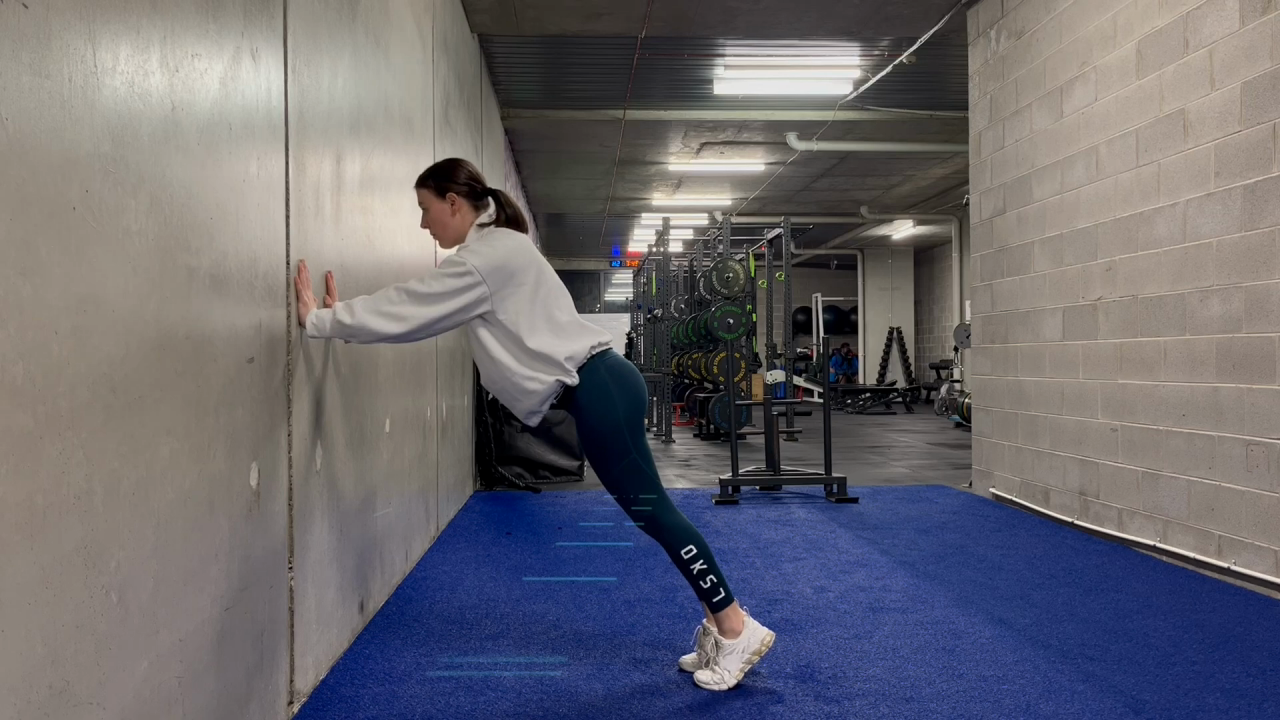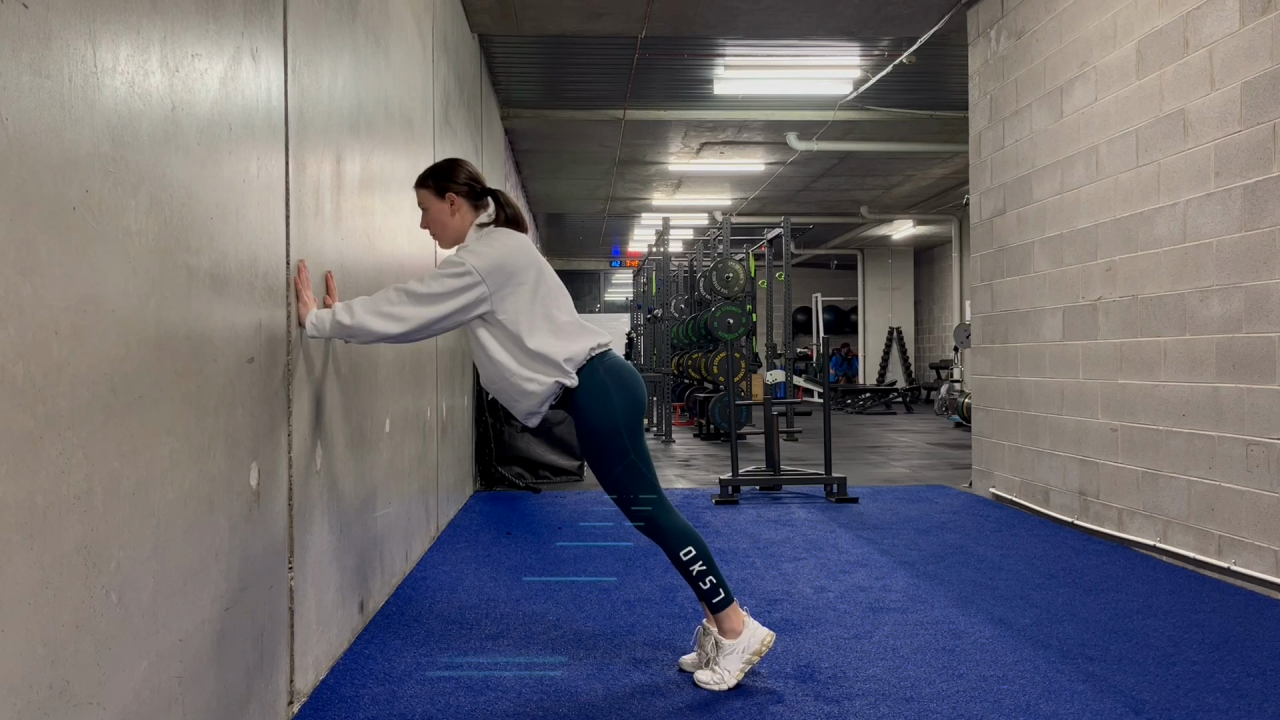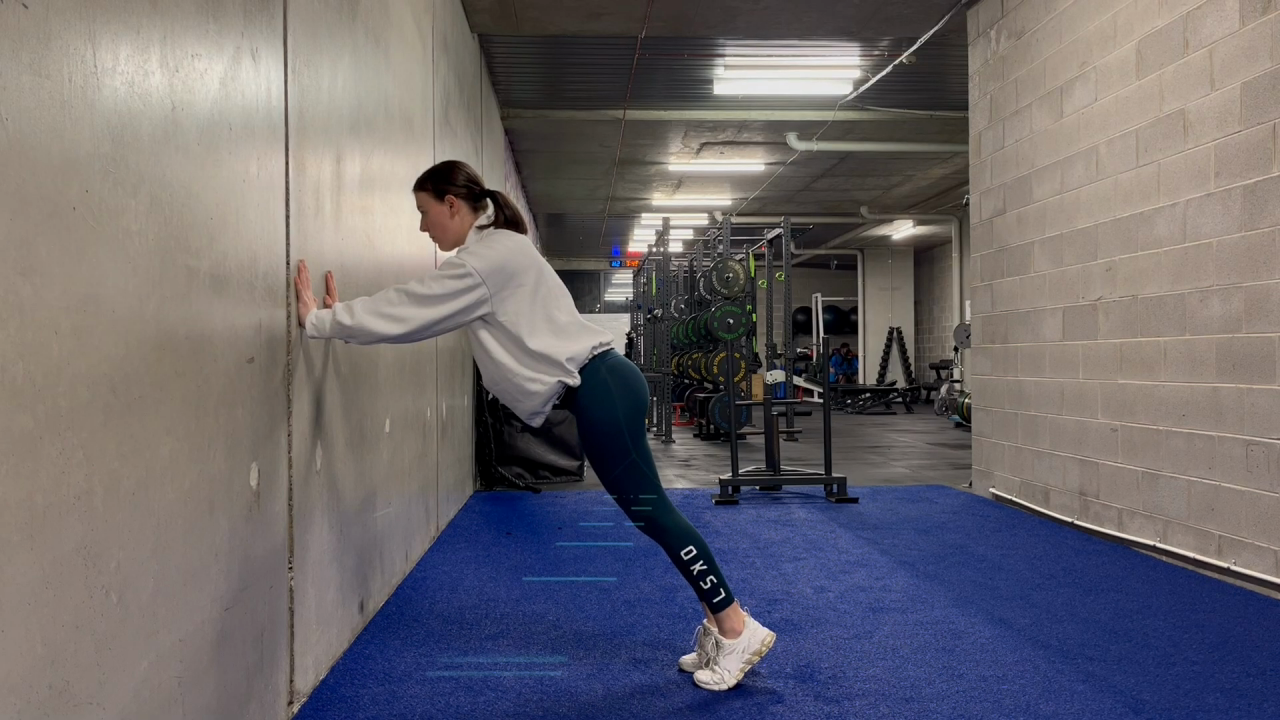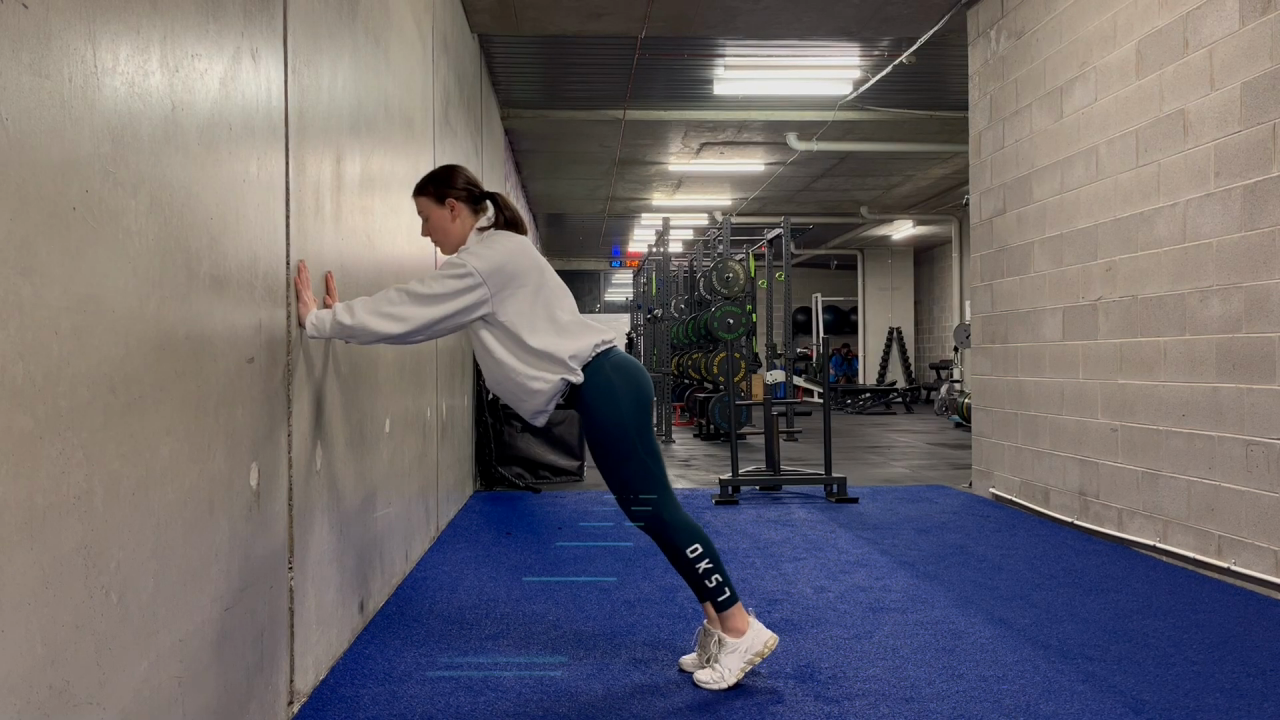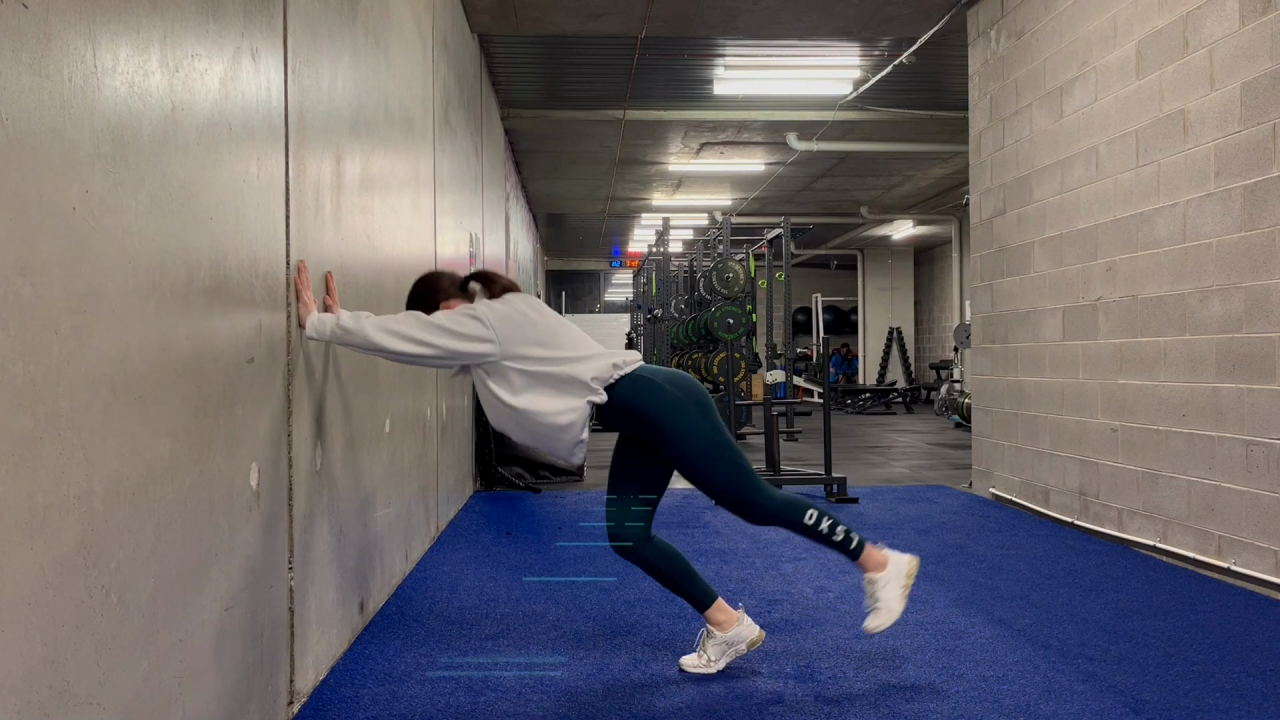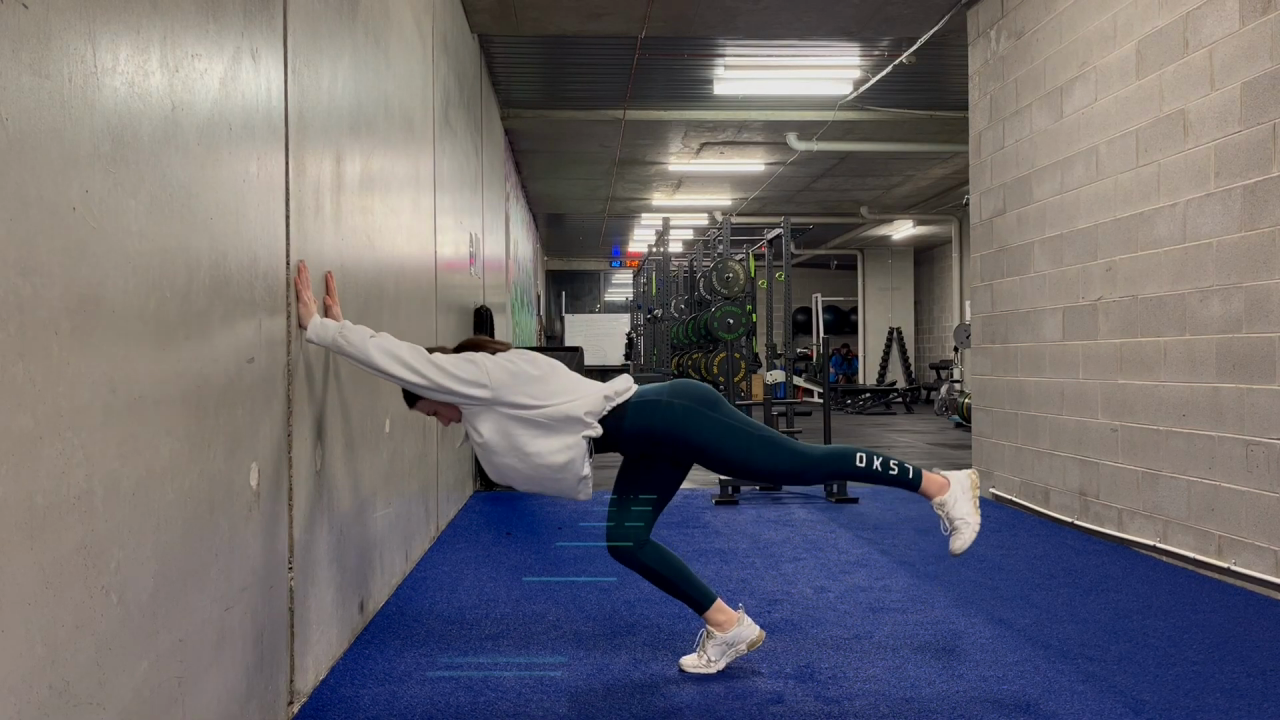
dt=0.5s
person 1, frame 1
left shoulder: (487, 256)
right shoulder: (494, 252)
left elbow: (410, 309)
right elbow: (418, 309)
left wrist: (319, 320)
right wrist: (345, 314)
left hip: (598, 388)
right hip: (597, 386)
left knee: (649, 510)
right knee: (648, 510)
left ankle: (737, 628)
right ankle: (720, 625)
person 1, frame 2
left shoulder: (487, 257)
right shoulder: (494, 251)
left elbow: (408, 310)
right elbow: (416, 309)
left wrist: (319, 320)
right wrist: (344, 314)
left hip: (597, 390)
right hip: (597, 387)
left knee: (648, 511)
right knee: (645, 511)
left ankle: (737, 628)
right ankle: (720, 624)
person 1, frame 3
left shoulder: (487, 258)
right shoulder: (493, 254)
left elbow: (407, 312)
right elbow: (415, 311)
left wrist: (318, 320)
right wrist: (344, 316)
left hip: (598, 388)
right hip: (598, 387)
left knee: (649, 510)
right knee: (645, 510)
left ankle: (738, 629)
right ankle: (720, 624)
person 1, frame 4
left shoulder: (487, 259)
right shoulder: (492, 257)
left elbow: (405, 312)
right elbow: (412, 313)
left wrist: (317, 319)
right wrist: (341, 314)
left hip: (606, 387)
right hip: (602, 388)
left knee: (656, 509)
right knee: (646, 511)
left ankle: (742, 629)
right ankle: (722, 622)
person 1, frame 5
left shoulder: (489, 319)
right shoulder: (495, 321)
left elbow: (408, 335)
right elbow: (413, 339)
left wrist: (318, 321)
right wrist: (342, 321)
left hip: (658, 403)
right hip: (642, 417)
left knee: (753, 502)
right knee: (626, 533)
left ankle: (880, 563)
right ankle: (728, 625)
person 1, frame 6
left shoulder: (481, 375)
right shoulder: (487, 382)
left elbow: (405, 359)
right elbow: (406, 362)
left wrist: (319, 326)
right wrist: (338, 328)
left hip: (666, 420)
right hip: (656, 434)
left knee: (803, 465)
right knee: (625, 541)
left ankle: (943, 486)
right ankle: (727, 626)
